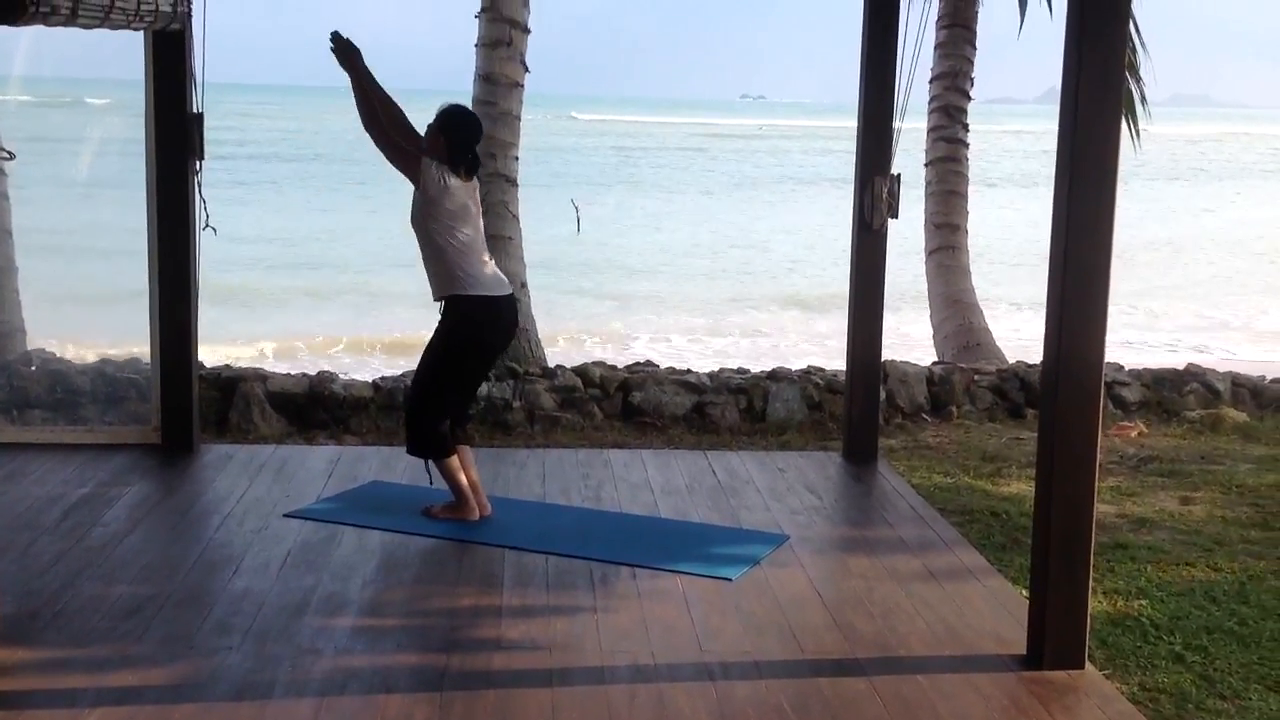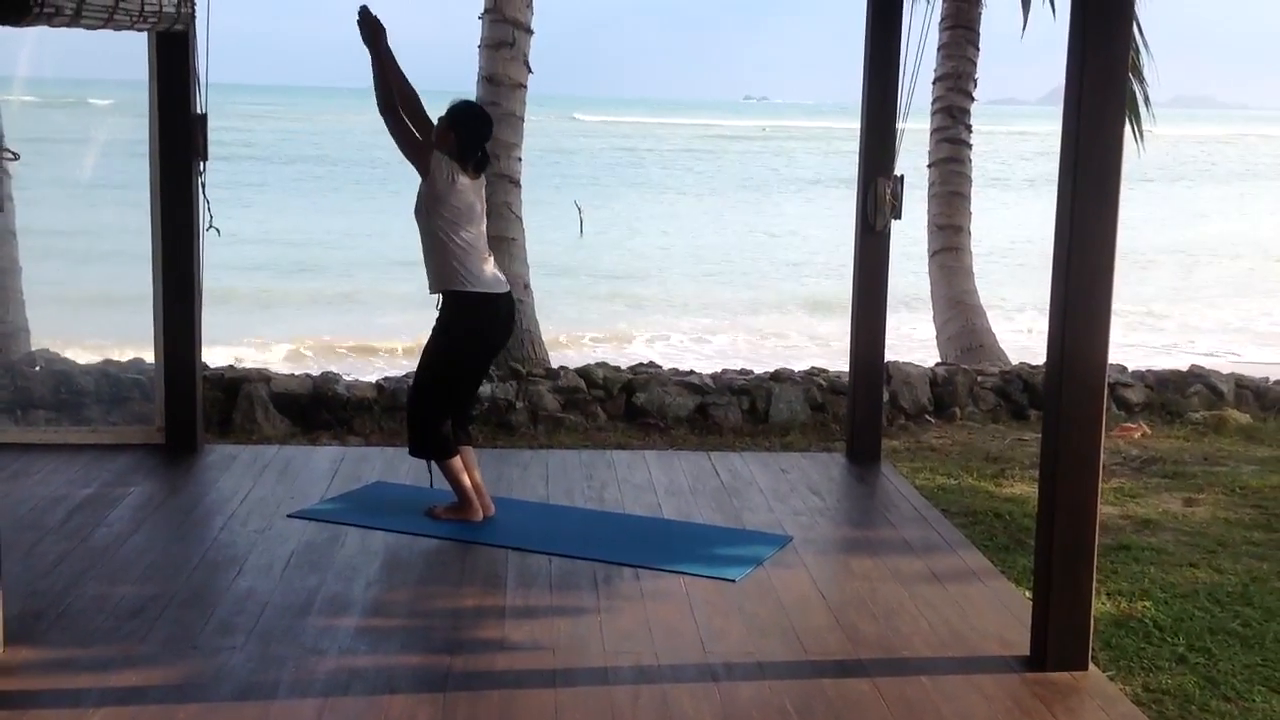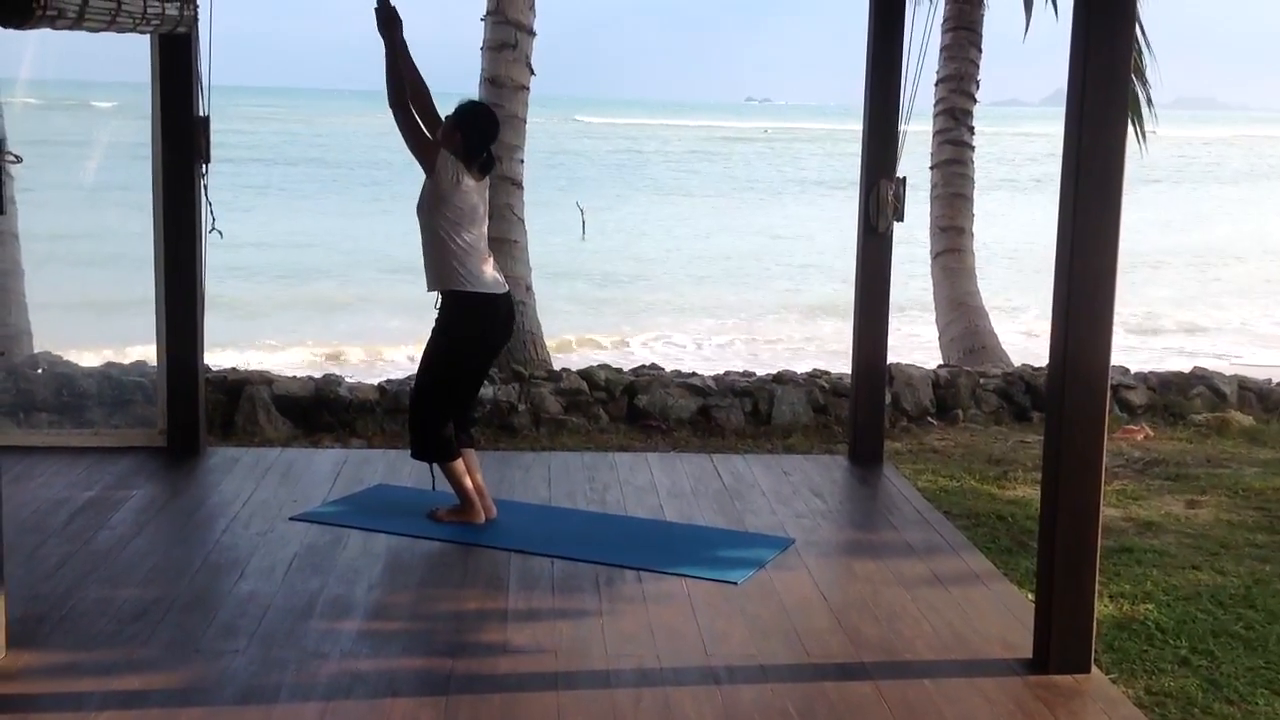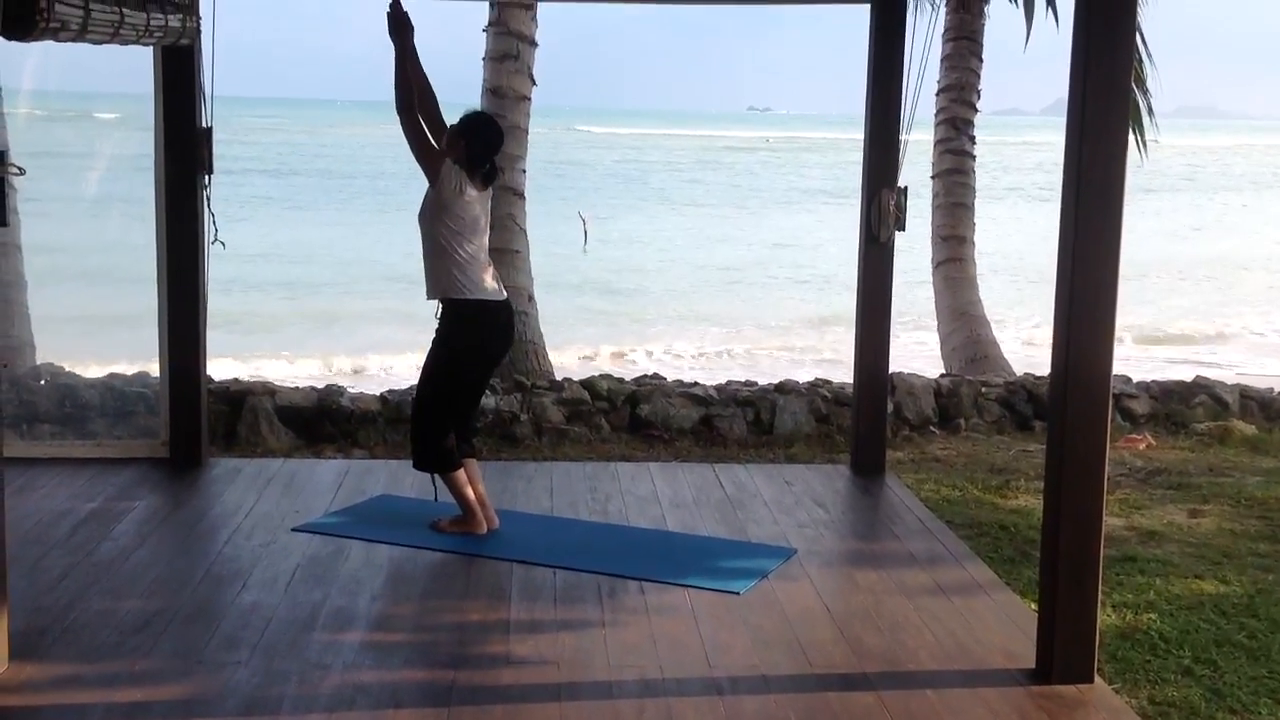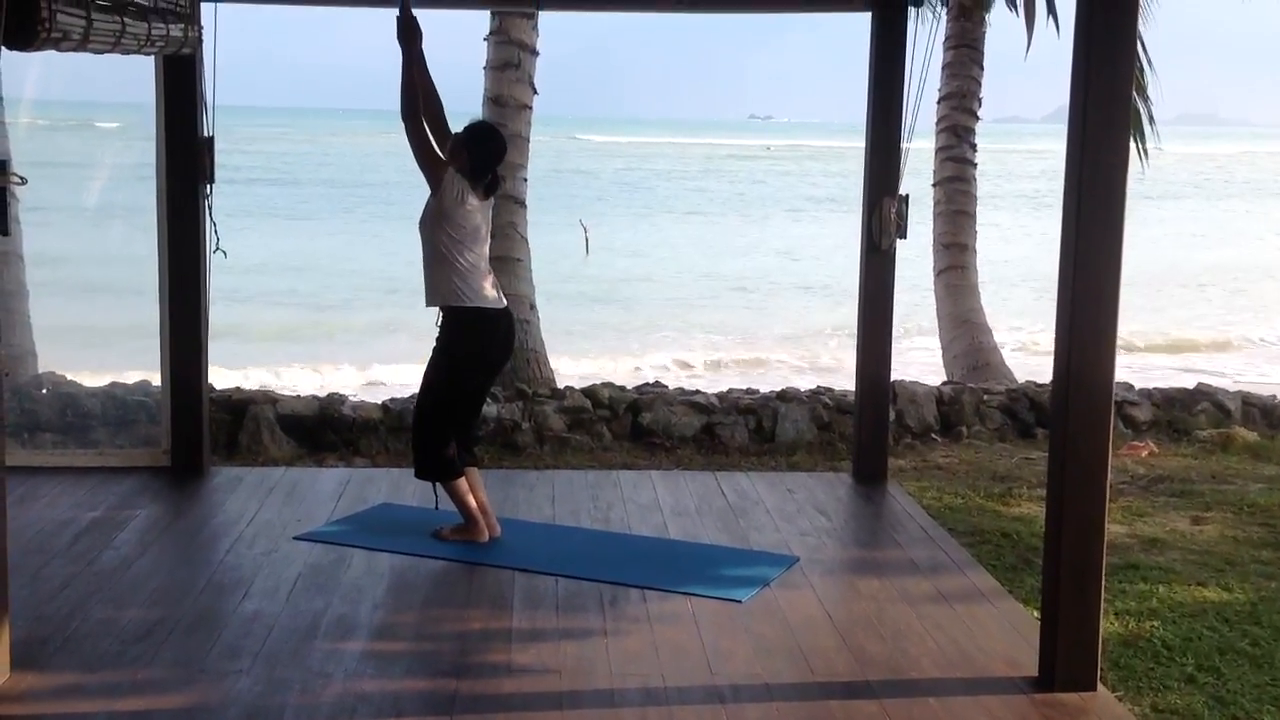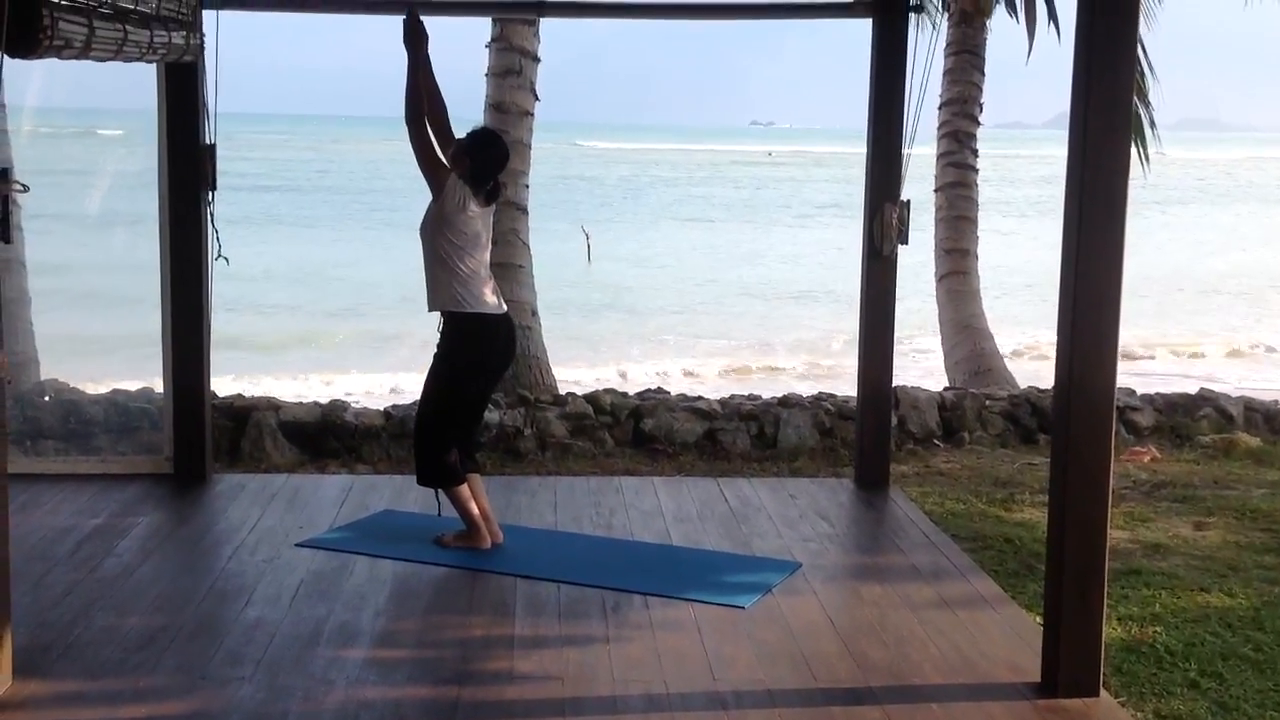
dt=0.2s
person 1, frame 1
left shoulder: (434, 180)
right shoulder: (465, 178)
left elbow: (379, 130)
right elbow: (400, 127)
left wrist: (354, 72)
right wrist: (361, 73)
left hip: (471, 312)
right hip: (499, 308)
left knee: (424, 407)
right knee: (447, 404)
left ankle: (465, 504)
right ankle: (475, 498)
person 1, frame 2
left shoulder: (440, 174)
right shoulder: (472, 174)
left elbow: (394, 115)
right elbow: (414, 114)
left wrist: (377, 50)
right wrist: (381, 51)
left hip: (468, 309)
right hip: (497, 306)
left knee: (427, 408)
right knee: (451, 405)
left ankle: (468, 504)
right ankle: (478, 497)
person 1, frame 3
left shoulder: (445, 172)
right shoulder: (476, 173)
left elbow: (403, 110)
right elbow: (424, 108)
right wrist: (398, 43)
left hip: (468, 310)
right hip: (495, 307)
left knee: (428, 410)
right knee: (452, 407)
left ankle: (470, 505)
right ankle: (480, 499)
person 1, frame 4
left shoulder: (448, 182)
right shoulder: (478, 183)
left elbow: (410, 116)
right elbow: (429, 114)
left wrist: (402, 46)
right wrist: (408, 49)
left hip: (468, 319)
right hip: (494, 316)
left knee: (430, 421)
right knee: (453, 418)
left ankle: (472, 515)
right ankle: (483, 510)
person 1, frame 5
left shoulder: (450, 190)
right shoulder: (478, 191)
left elbow: (414, 122)
right elbow: (435, 121)
left wrist: (410, 52)
right wrist: (416, 54)
left hip: (469, 328)
right hip: (495, 325)
left knee: (431, 429)
right knee: (455, 426)
left ankle: (474, 524)
right ankle: (484, 519)
person 1, frame 6
left shoulder: (451, 195)
right shoulder: (480, 196)
left elbow: (418, 126)
right elbow: (439, 124)
left wrist: (416, 55)
right wrist: (422, 58)
left hip: (470, 334)
right hip: (496, 331)
left knee: (433, 436)
right knee: (457, 433)
left ankle: (477, 530)
right ankle: (487, 525)
